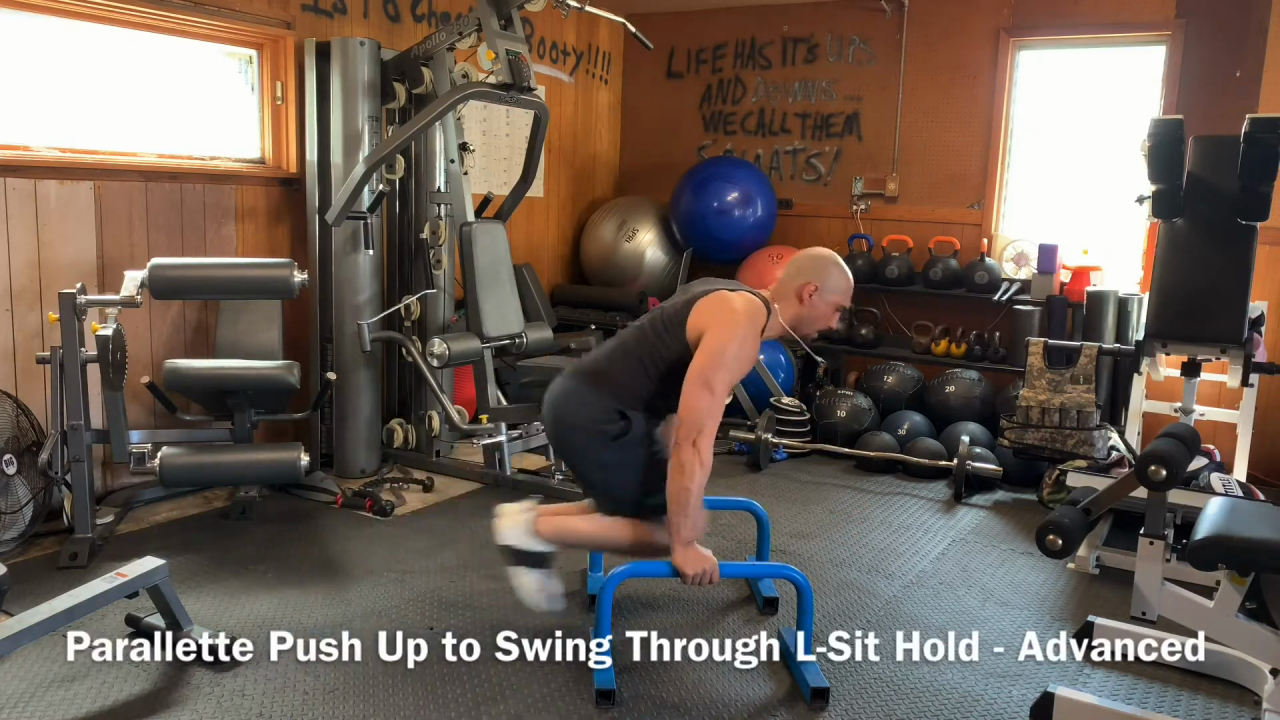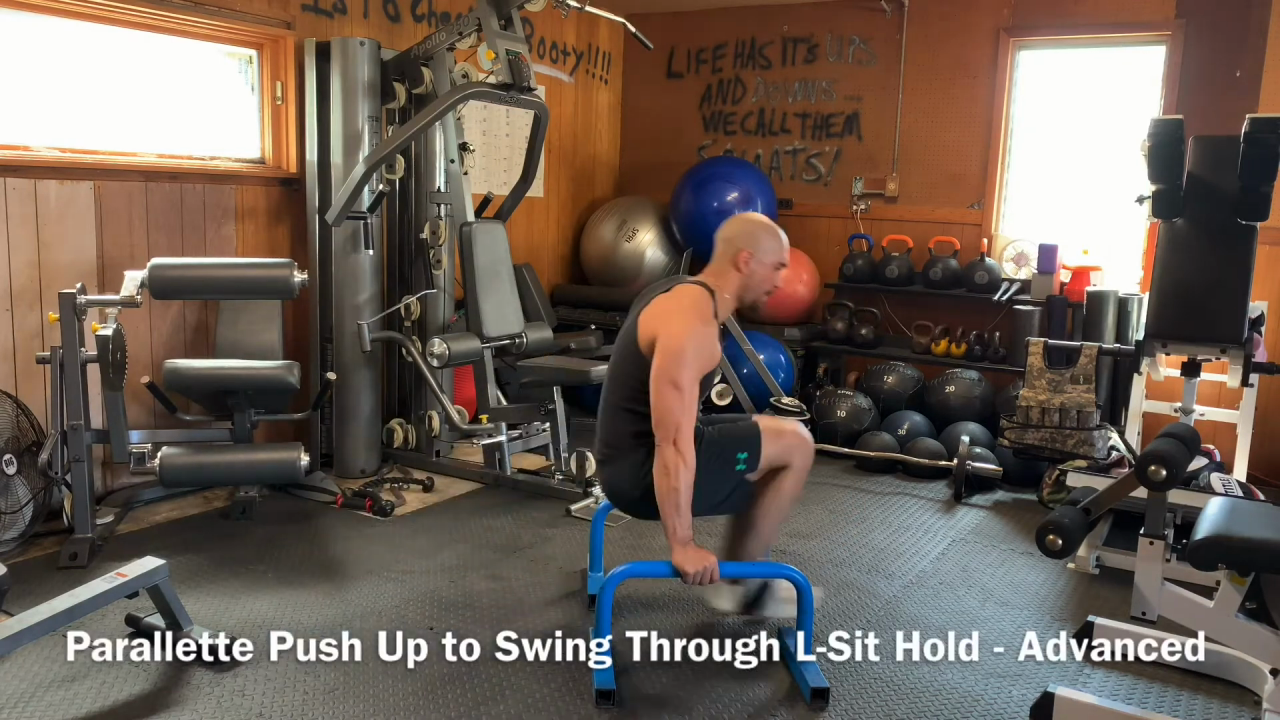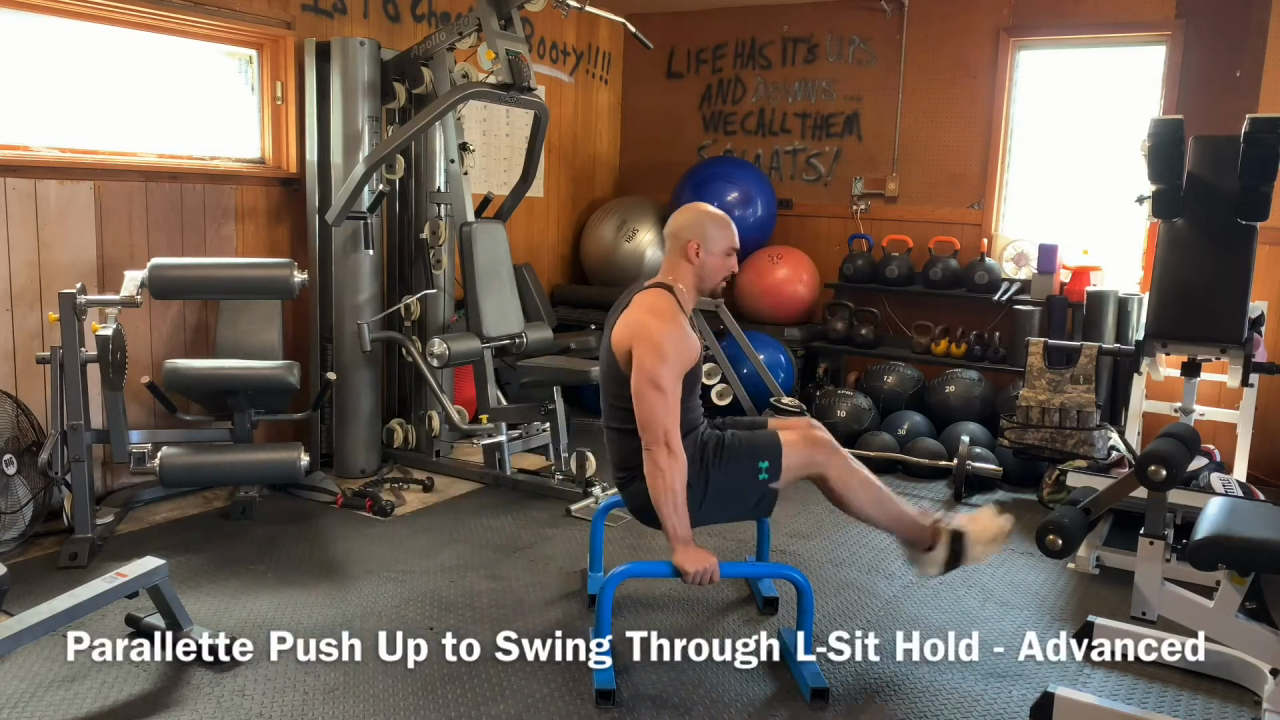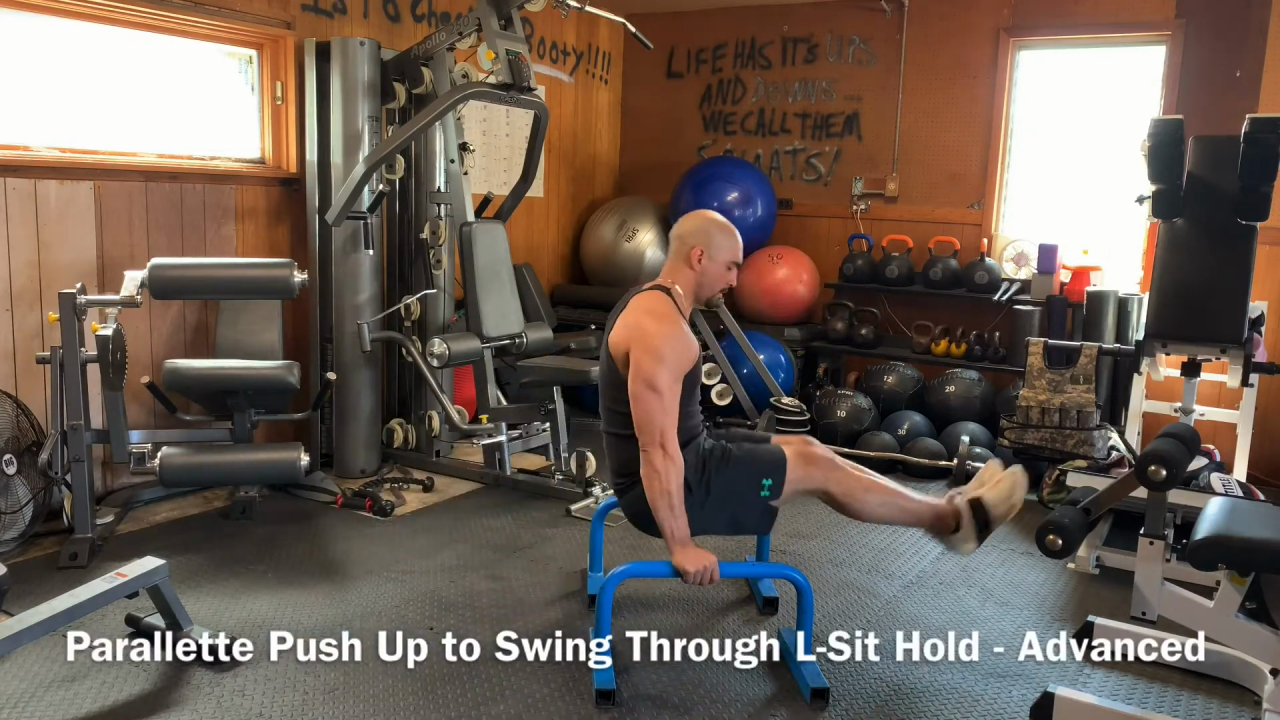
dt=0.2s
person 1, frame 1
left shoulder: (730, 303)
right shoulder: (739, 332)
right elbow: (695, 436)
left wrist: (680, 482)
right wrist: (684, 545)
left hip: (585, 404)
right hip: (588, 417)
left knee: (683, 509)
right knee: (679, 531)
left ankle: (537, 522)
right ankle: (535, 530)
person 1, frame 2
left shoulder: (687, 296)
right shoulder: (691, 320)
right elbow: (674, 439)
right wrist: (682, 544)
left hip: (640, 462)
right hip: (640, 469)
right knee: (795, 443)
left ankle: (734, 579)
right ankle: (733, 582)
person 1, frame 3
left shoulder: (649, 302)
right shoulder: (662, 321)
right elbow: (661, 445)
right wrist: (682, 544)
right hip: (679, 476)
left knee: (806, 437)
right knee: (815, 450)
left ankle: (929, 532)
right ankle: (932, 542)
person 1, frame 4
left shoulder: (650, 305)
right shoulder: (661, 326)
right elbow: (660, 448)
right wrist: (682, 546)
right hip: (672, 485)
left knee: (813, 455)
right knee: (819, 469)
left ankle: (955, 514)
right ankle: (958, 521)
